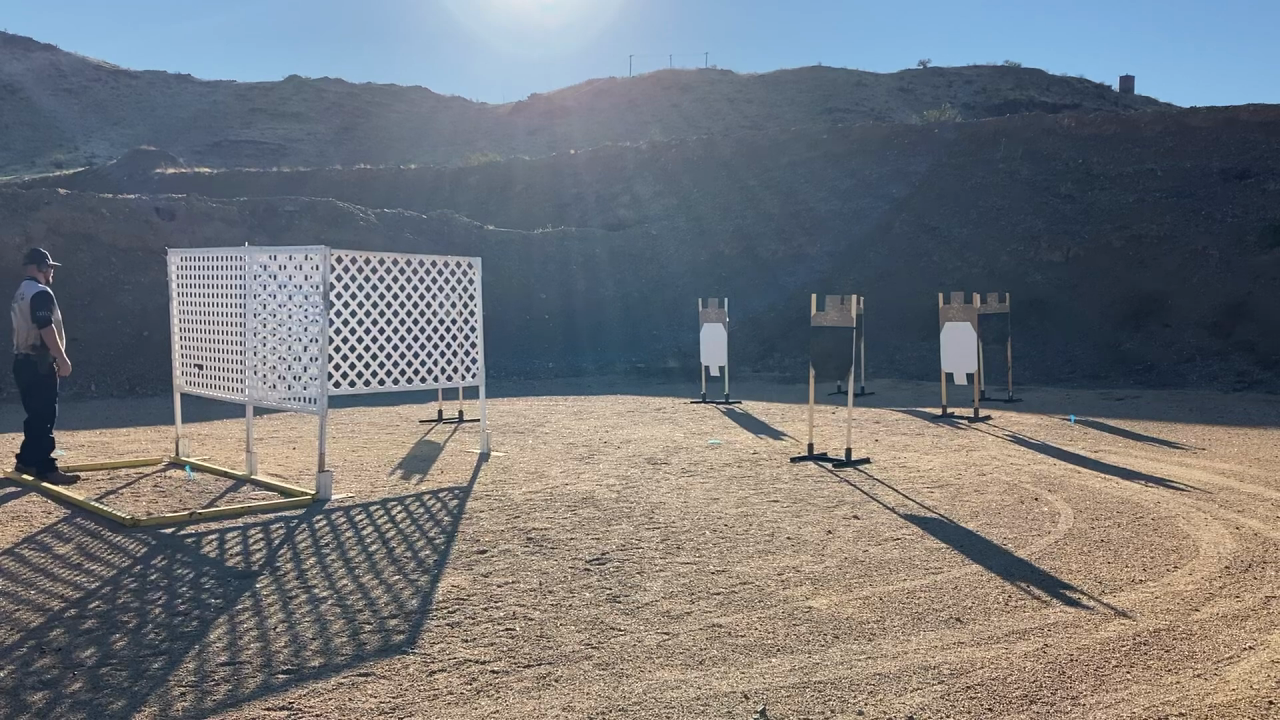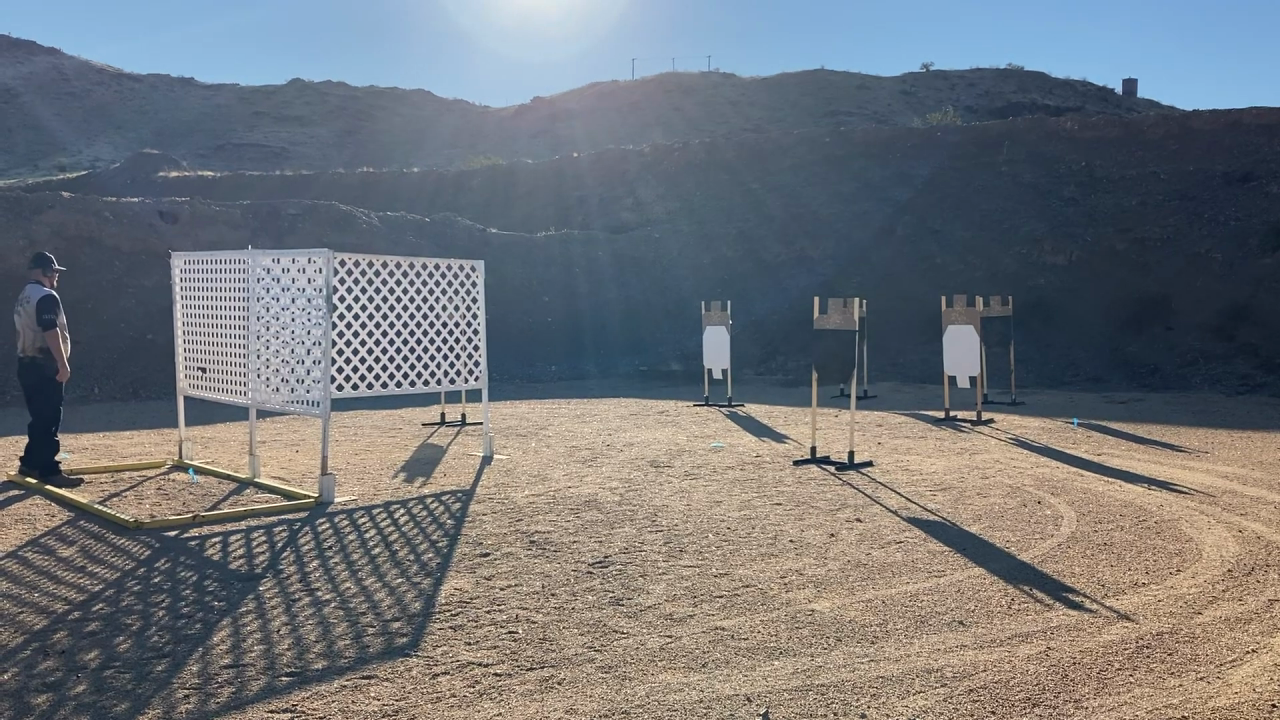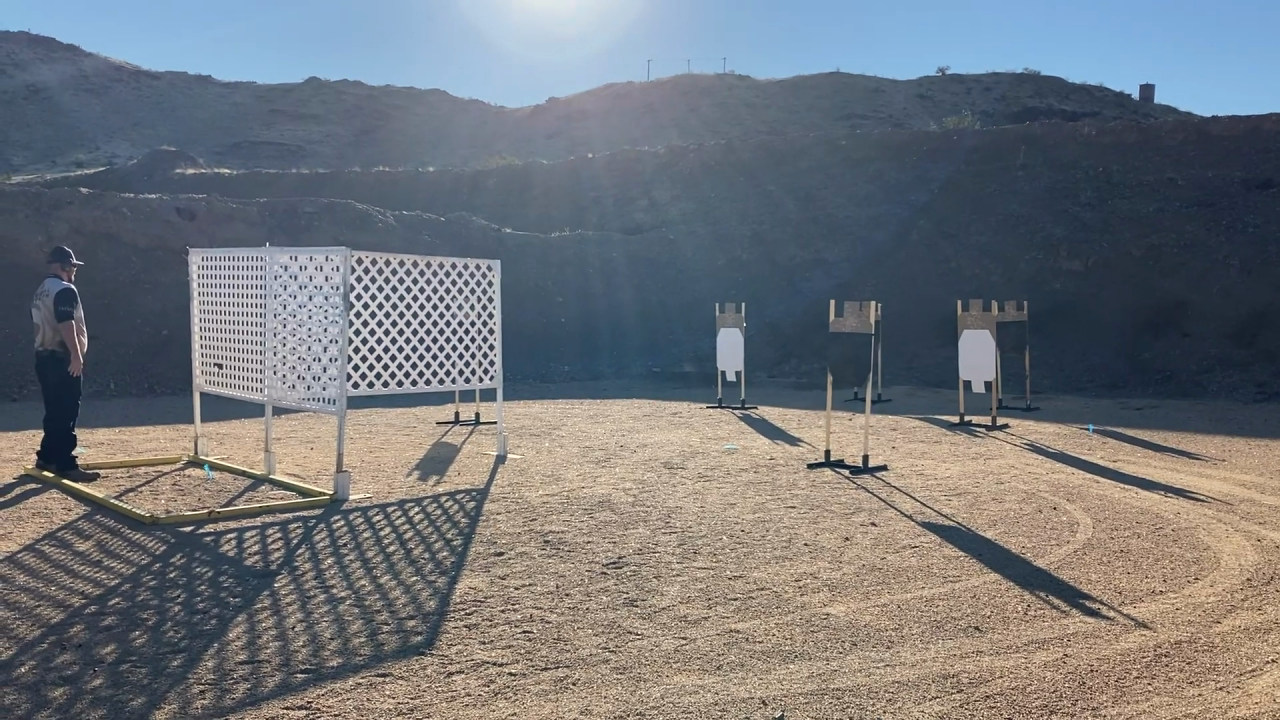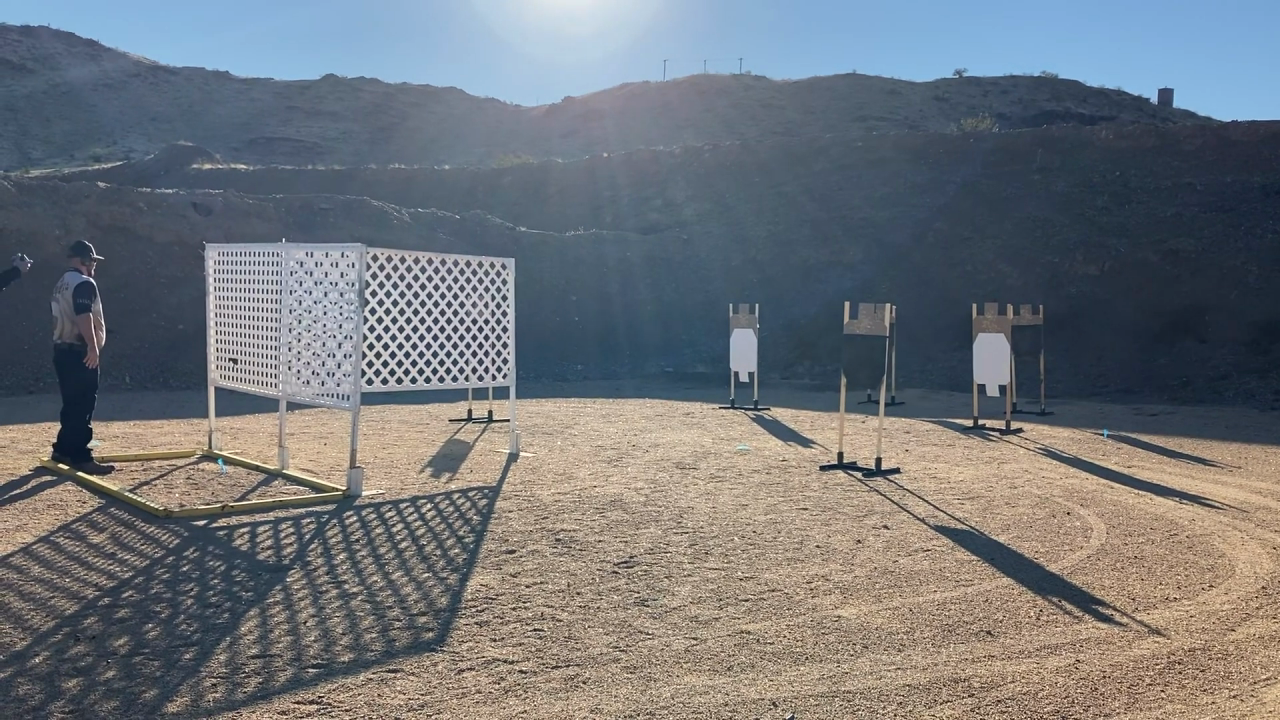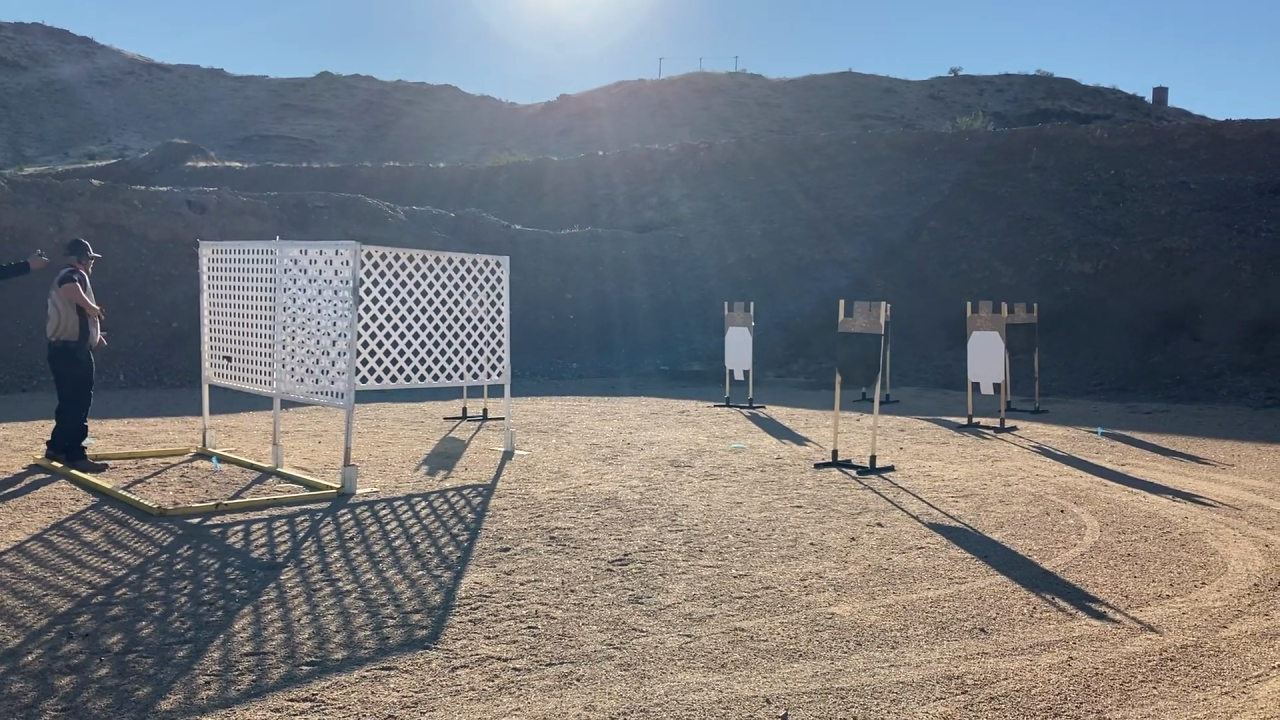
dt=1s
person 1, frame 1
left shoulder: (20, 294)
right shoulder: (41, 293)
right elbow: (47, 329)
right wrist: (62, 358)
left hip: (23, 362)
right hip: (38, 363)
left knee: (35, 415)
right knee: (44, 416)
left ankle: (26, 461)
right ankle: (45, 468)
person 1, frame 2
left shoulder: (23, 297)
right shoulder: (47, 296)
right elbow: (51, 333)
right wrist: (63, 363)
left hip: (27, 364)
right hip: (44, 366)
left knee: (39, 418)
right knee: (49, 419)
left ankle: (30, 464)
right ankle: (49, 471)
person 1, frame 3
left shoulder: (41, 291)
right shoulder: (65, 290)
right elbow: (66, 324)
right wrist: (76, 355)
left hip: (44, 357)
right hip: (62, 359)
left knee: (54, 411)
right knee: (66, 413)
left ankle: (47, 457)
right ankle: (65, 465)
person 1, frame 4
left shoulder: (61, 284)
right shoulder: (84, 283)
right elbow: (83, 316)
right wrist: (92, 346)
left hip: (62, 350)
right hip: (80, 352)
left knee: (71, 404)
right knee: (82, 406)
left ankle: (63, 449)
right ankle: (81, 457)
person 1, frame 5
left shoulder: (63, 278)
right shoulder: (75, 277)
right elbow: (67, 287)
left wrist: (93, 334)
right wrist: (92, 307)
left hip: (59, 348)
right hip: (74, 350)
left knee: (68, 402)
right knee: (78, 403)
left ankle: (57, 448)
right ankle: (74, 455)
